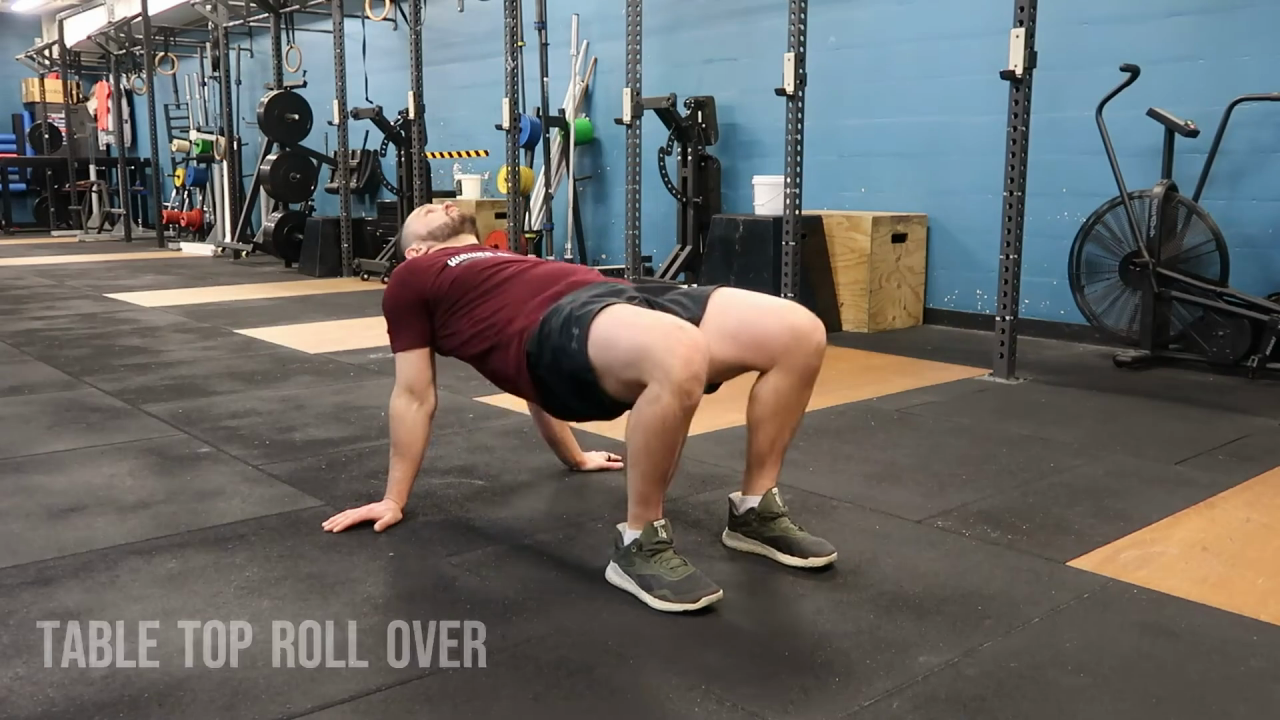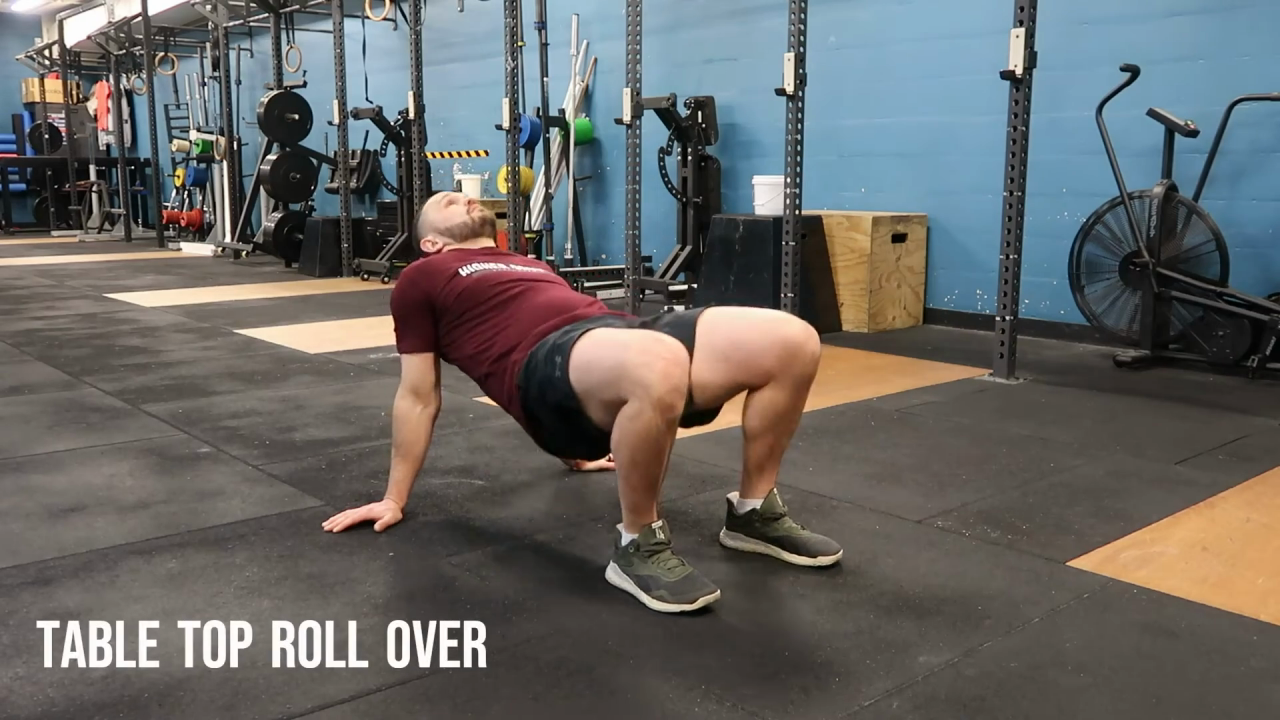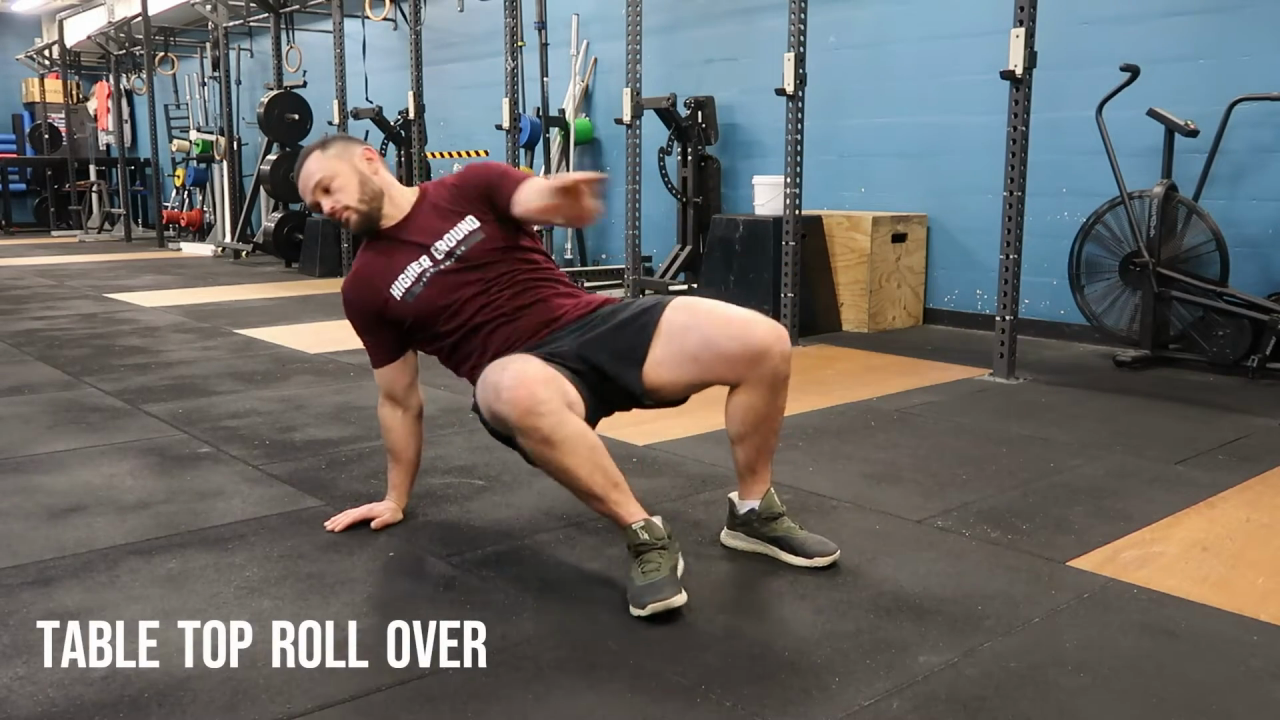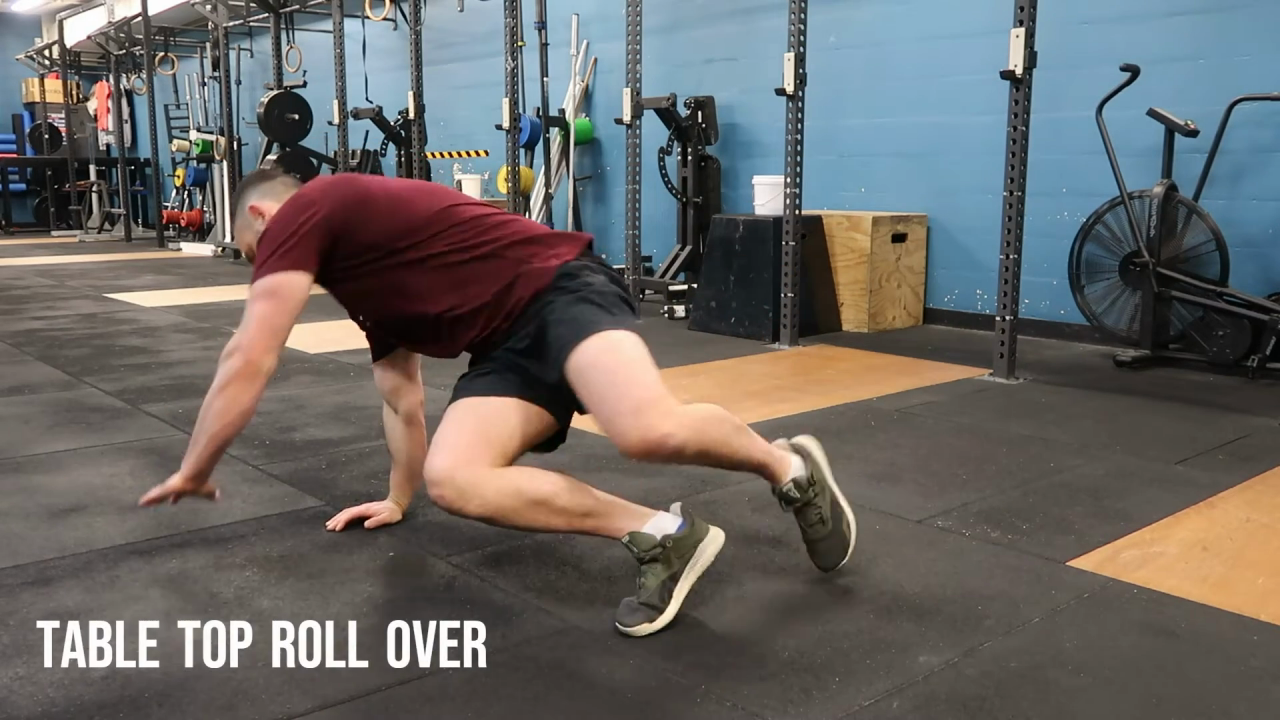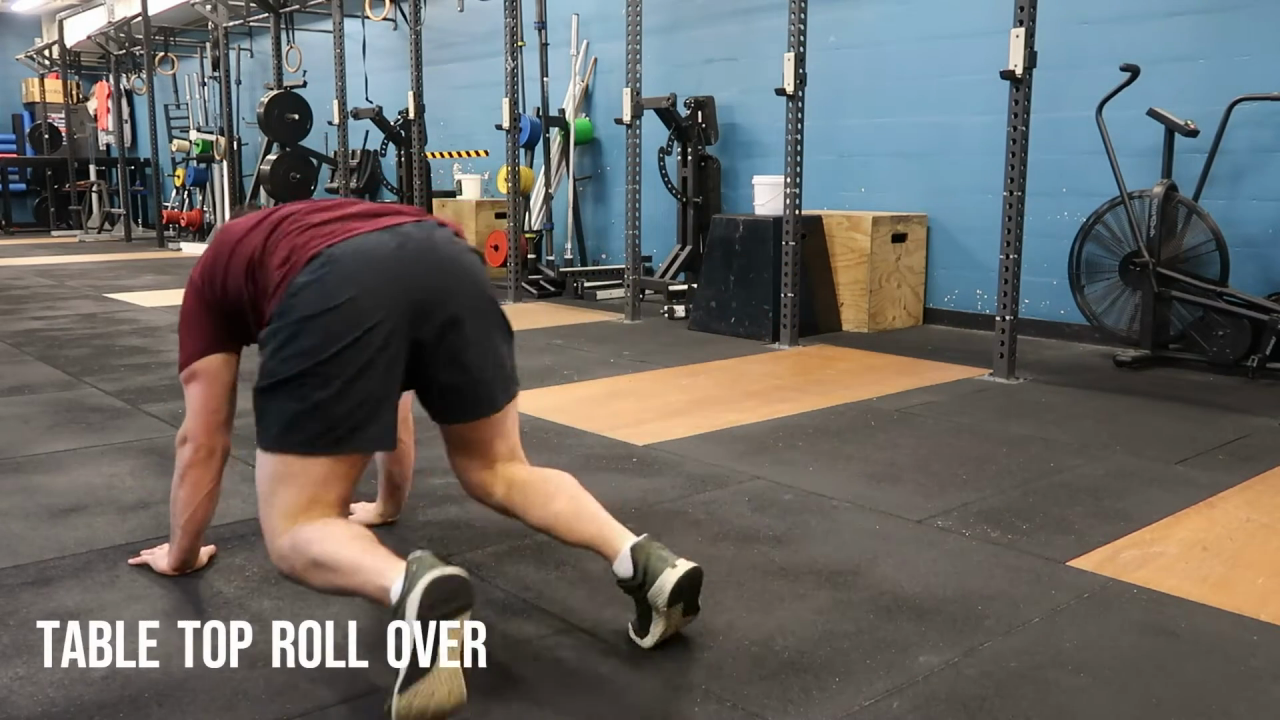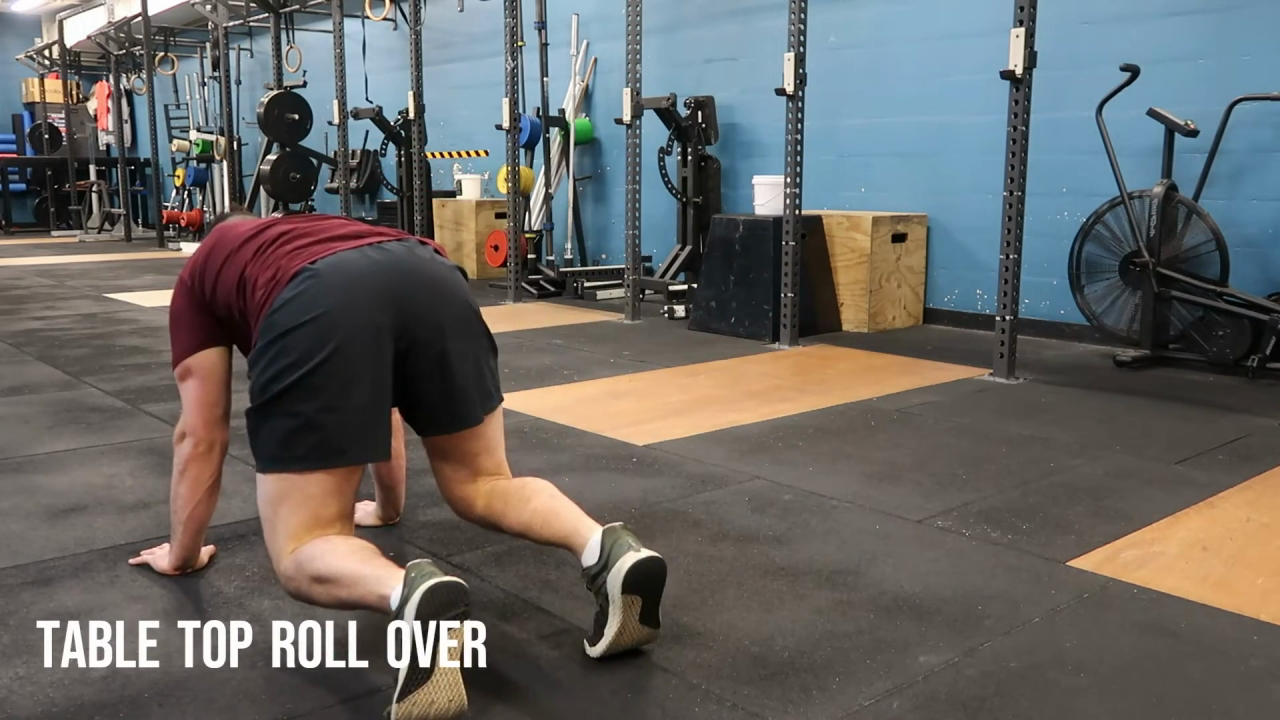
dt=0.7s
person 1, frame 1
left shoulder: (509, 264)
right shoulder: (413, 280)
left elbow: (533, 379)
right elbow: (415, 395)
right wrist: (395, 500)
right hip: (562, 329)
left knee: (800, 334)
right knee: (681, 357)
left ankle: (755, 512)
right ankle: (640, 545)
person 1, frame 2
left shoulder: (531, 267)
right shoulder: (424, 278)
right elbow: (419, 395)
right wrist: (395, 499)
right hip: (552, 360)
left knee: (794, 343)
right knee: (659, 368)
left ankle: (754, 511)
right ankle: (639, 546)
person 1, frame 3
left shoulder: (469, 188)
right shoulder: (367, 289)
left elbow: (538, 205)
right elbow: (399, 399)
left wrist: (559, 195)
right wrist: (396, 499)
left hip: (596, 323)
right hip: (529, 366)
left knee: (763, 342)
right knee: (511, 389)
left ankle: (753, 513)
right ankle: (646, 535)
person 1, frame 4
left shoulder: (305, 211)
right shoulder: (360, 280)
left elbow: (248, 365)
right elbow: (402, 397)
left wrist: (194, 471)
right wrist: (398, 499)
left hip: (559, 291)
right hip: (508, 347)
left knee: (650, 431)
right knee: (451, 478)
left ankle: (789, 469)
right ankle: (657, 534)
person 1, frame 5
left shoulder: (212, 273)
left elbow: (202, 441)
right elbow: (392, 399)
left wrist: (181, 553)
right wrist: (389, 506)
left hip: (335, 291)
left knee: (295, 535)
right knee: (500, 477)
left ankle: (413, 589)
right ankle: (640, 559)
person 1, frame 6
left shoulder: (200, 273)
left elbow: (201, 436)
right elbow: (380, 401)
left wrist: (182, 552)
right wrist: (388, 506)
left hip: (319, 312)
left knee: (303, 555)
right knee: (484, 489)
left ankle: (412, 595)
right ankle: (608, 551)
